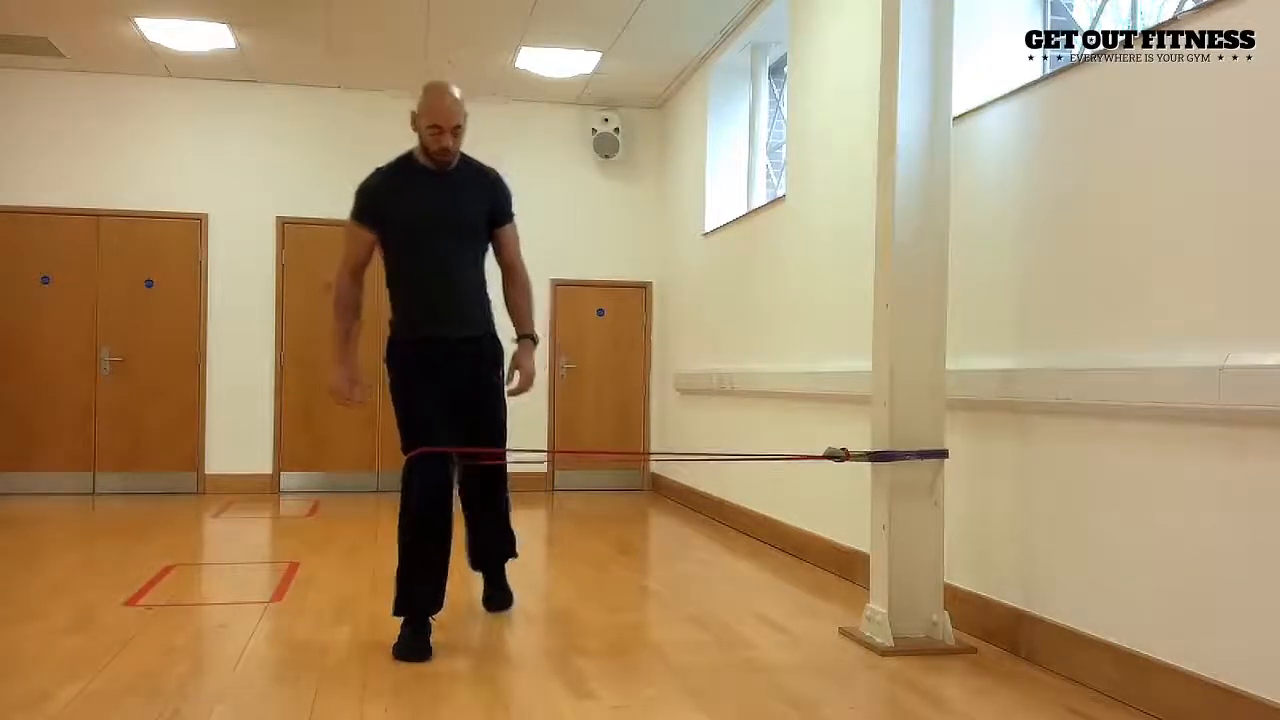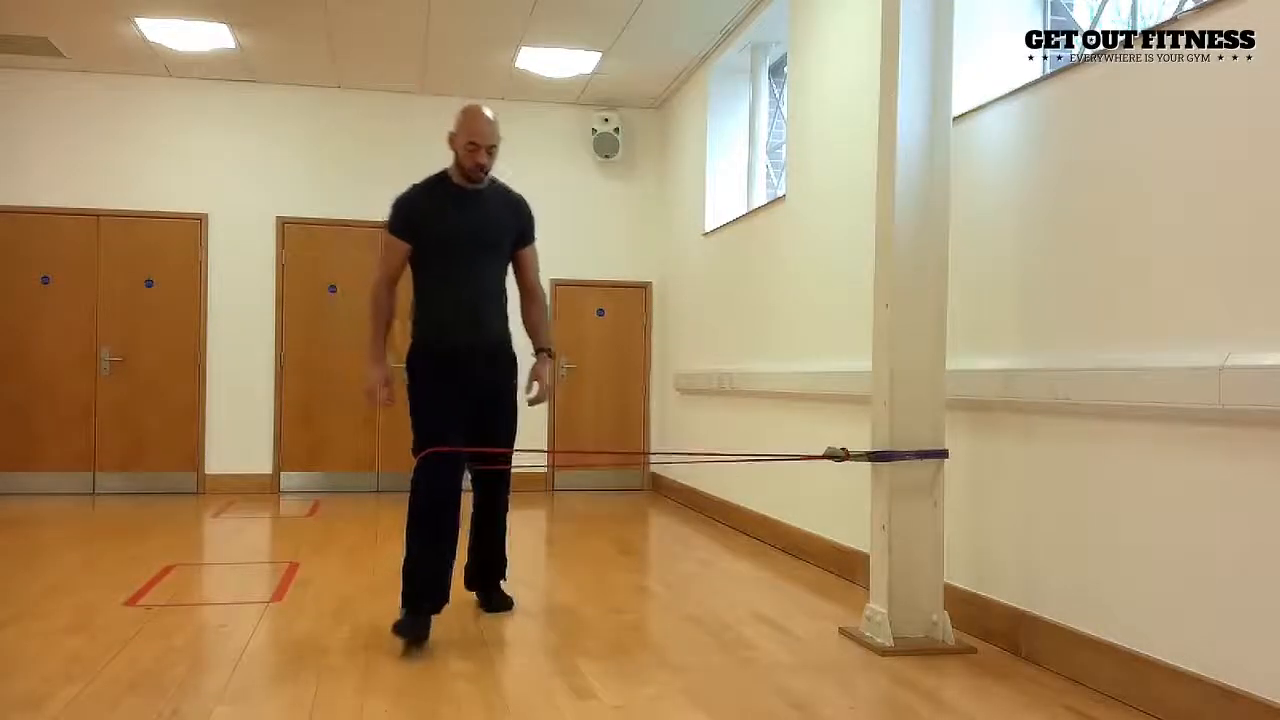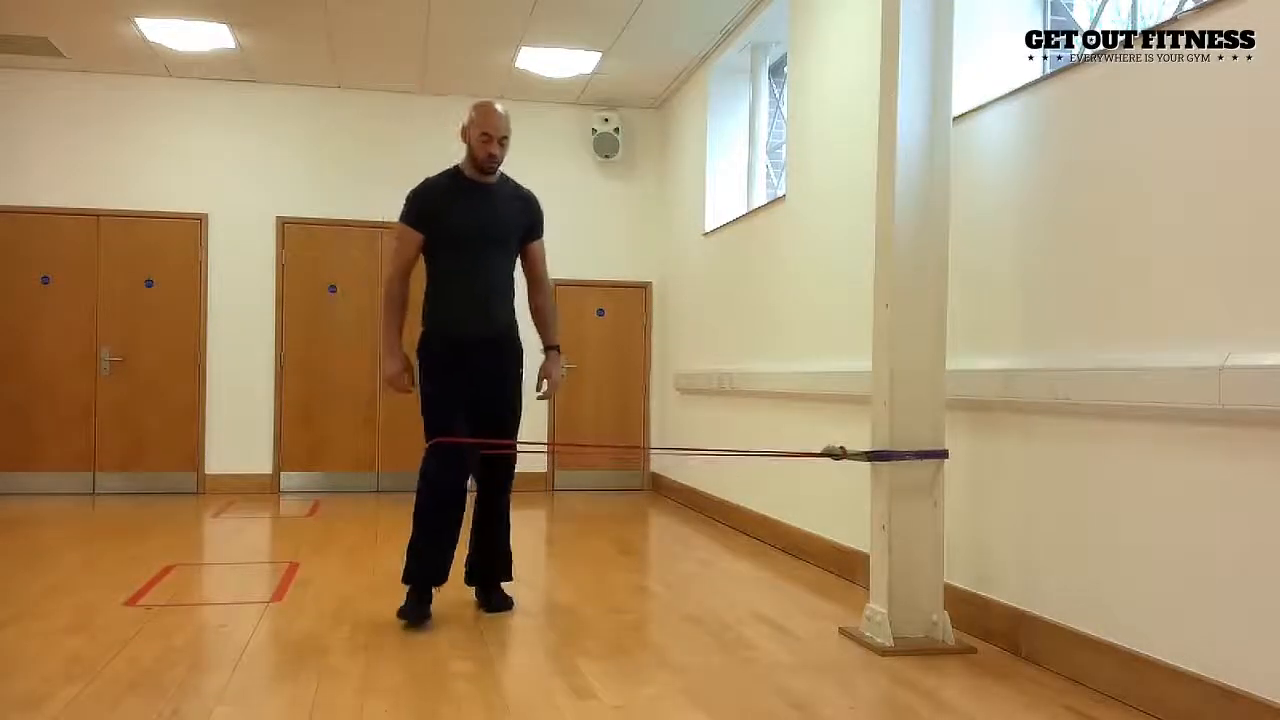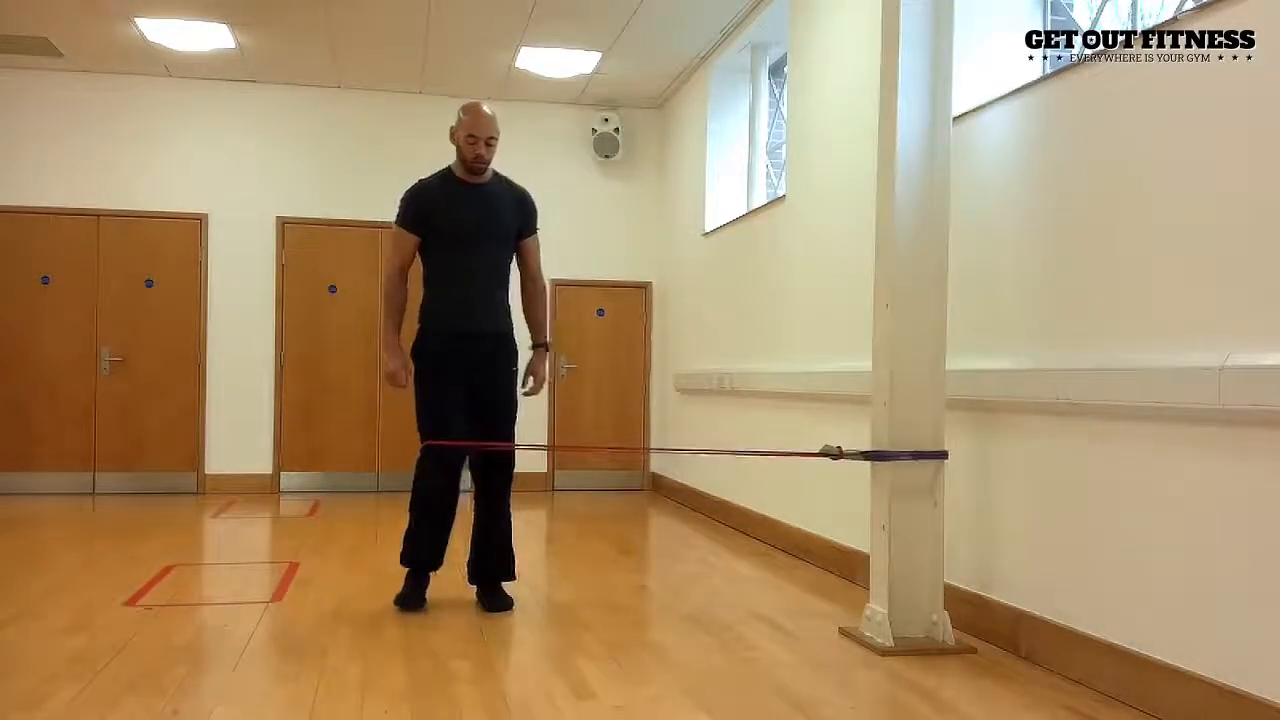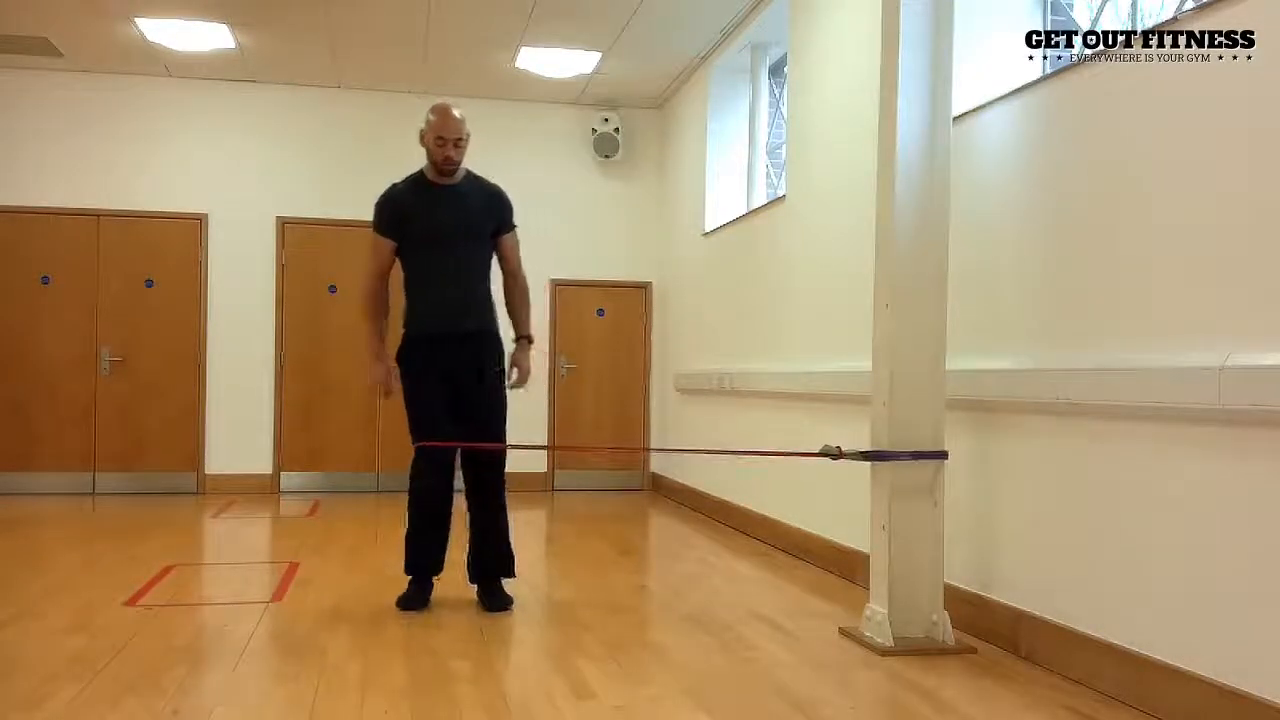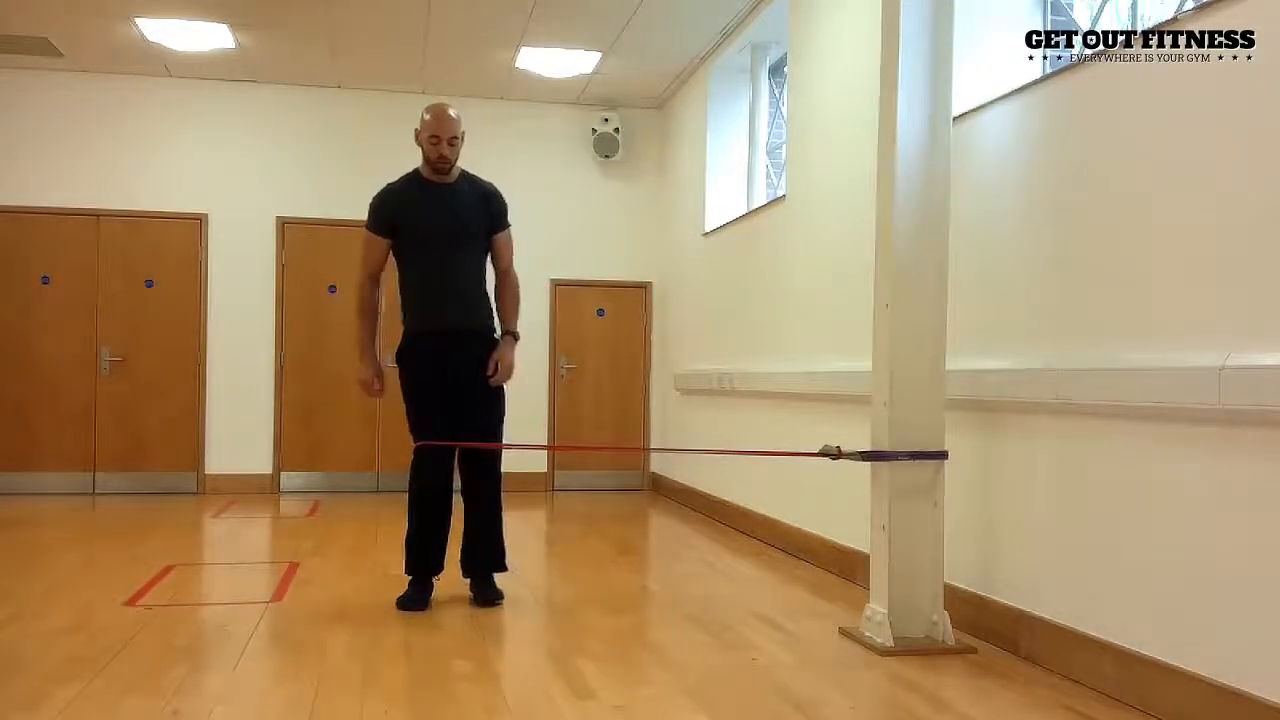
dt=0.3s
person 1, frame 1
left shoulder: (488, 185)
right shoulder: (381, 188)
left elbow: (513, 269)
right elbow: (350, 275)
left wrist: (526, 341)
right wrist: (344, 357)
left hip: (478, 348)
right hip: (413, 353)
left knee: (486, 469)
right knee: (427, 479)
left ankle: (493, 567)
right ankle: (416, 615)
person 1, frame 2
left shoulder: (513, 208)
right shoulder: (416, 203)
left elbow: (530, 288)
right elbow: (385, 285)
left wrist: (544, 353)
right wrist: (378, 361)
left hip: (495, 360)
right hip: (433, 361)
left knee: (494, 476)
right knee: (438, 477)
left ankle: (486, 578)
right ankle: (419, 606)
person 1, frame 3
left shoulder: (523, 203)
right shoulder: (430, 196)
left elbow: (539, 283)
right elbow: (398, 275)
left wrist: (552, 350)
right wrist: (392, 349)
left hip: (502, 352)
right hip: (443, 351)
left knee: (497, 469)
right knee: (446, 463)
left ankle: (487, 578)
right ankle: (421, 584)
person 1, frame 4
left shoulder: (517, 200)
right shoulder: (423, 196)
left elbow: (532, 280)
right elbow: (396, 275)
left wrist: (541, 347)
right wrist: (393, 347)
left hip: (497, 348)
right hip: (438, 347)
left knee: (496, 465)
right knee: (440, 461)
left ankle: (490, 577)
right ankle: (417, 571)
person 1, frame 5
left shoulder: (492, 198)
right shoulder: (397, 201)
left elbow: (513, 274)
right elbow: (378, 282)
left wrist: (523, 340)
right wrist: (379, 353)
left hip: (482, 348)
right hip: (423, 350)
left knee: (487, 462)
right knee: (432, 464)
left ankle: (490, 576)
right ankle: (421, 576)
person 1, frame 6
left shoulder: (487, 198)
right shoulder: (392, 201)
left elbow: (506, 273)
right elbow: (370, 281)
left wrist: (508, 338)
right wrist: (367, 355)
left hip: (479, 347)
right hip: (422, 349)
left knee: (482, 461)
right knee: (430, 463)
left ankle: (482, 571)
right ankle: (421, 575)
